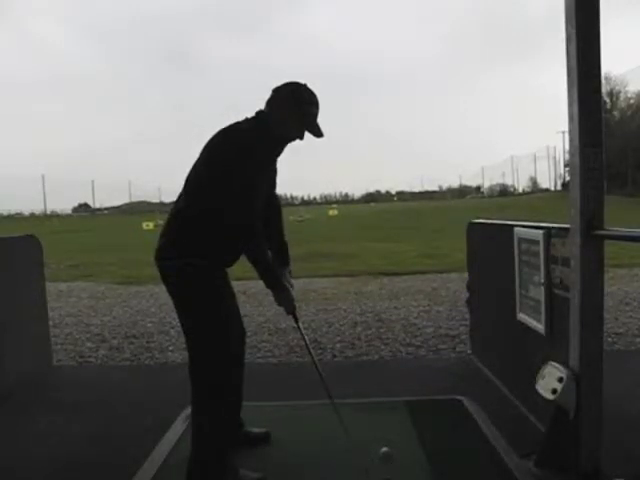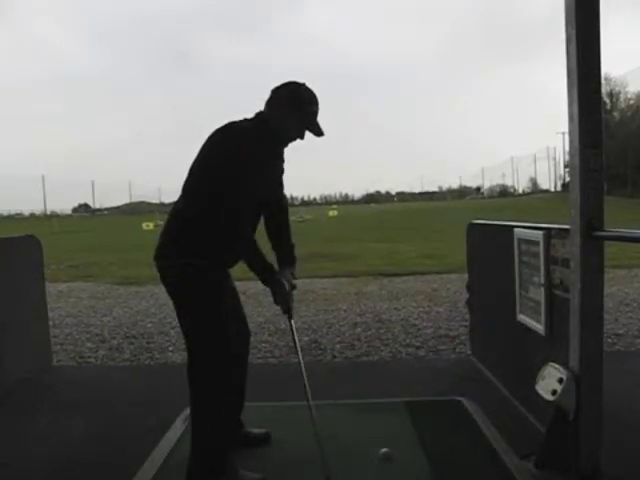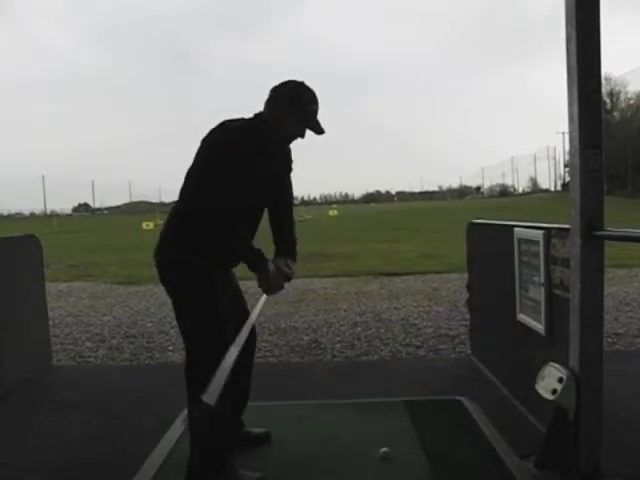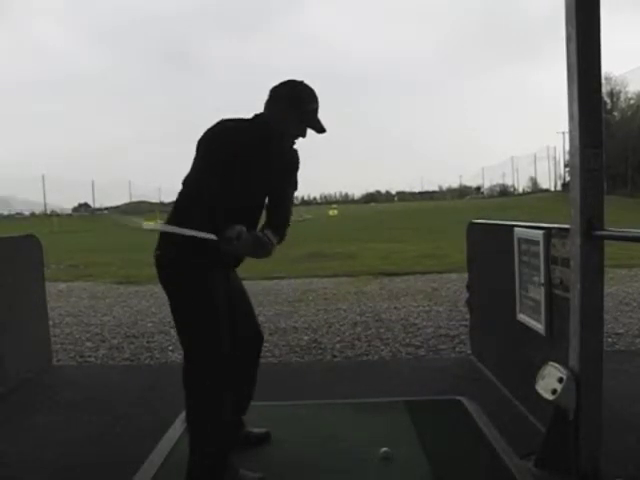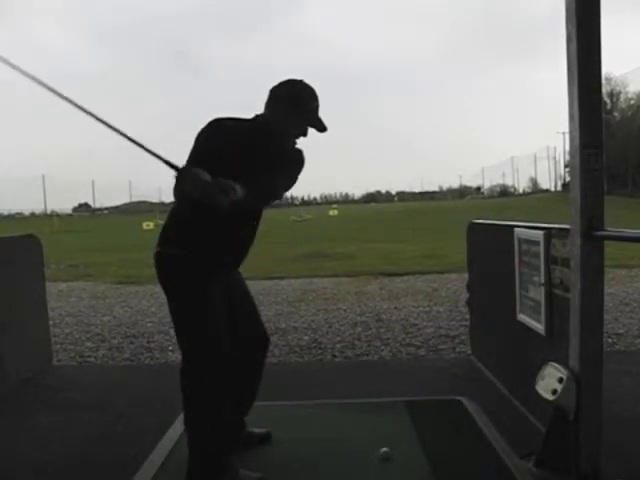
dt=0.5s
person 1, frame 1
left shoulder: (260, 146)
right shoulder: (241, 145)
left elbow: (267, 208)
right elbow: (244, 225)
left wrist: (283, 264)
right wrist: (275, 282)
left hip: (204, 258)
right hip: (188, 260)
left knee: (231, 342)
right knee: (214, 355)
left ankle: (228, 428)
person 1, frame 2
left shoulder: (267, 149)
right shoulder: (234, 143)
left elbow: (275, 207)
right elbow: (232, 223)
left wrist: (286, 264)
right wrist: (271, 279)
left hip: (208, 259)
right hip: (188, 261)
left knee: (235, 341)
right knee: (214, 356)
left ankle: (228, 429)
person 1, frame 3
left shoulder: (277, 153)
right shoulder: (228, 139)
left elbow: (282, 207)
right elbow: (217, 212)
left wrist: (285, 256)
right wrist: (258, 263)
left hip: (214, 260)
right hip: (187, 259)
left knee: (240, 341)
right knee: (211, 354)
left ankle: (229, 428)
person 1, frame 4
left shoulder: (284, 157)
right shoulder: (224, 136)
left elbow: (281, 205)
right elbow: (200, 199)
left wrist: (271, 235)
right wrist: (228, 232)
left hip: (218, 260)
right hip: (186, 258)
left knee: (246, 341)
right knee: (209, 357)
left ankle: (229, 428)
person 1, frame 5
left shoulder: (290, 157)
right shoulder: (222, 133)
left elbow: (269, 188)
right elbow: (183, 193)
left wrist: (236, 191)
right wrist: (196, 184)
left hip: (222, 263)
right hip: (185, 258)
left knee: (251, 342)
right knee: (207, 357)
left ankle: (229, 429)
